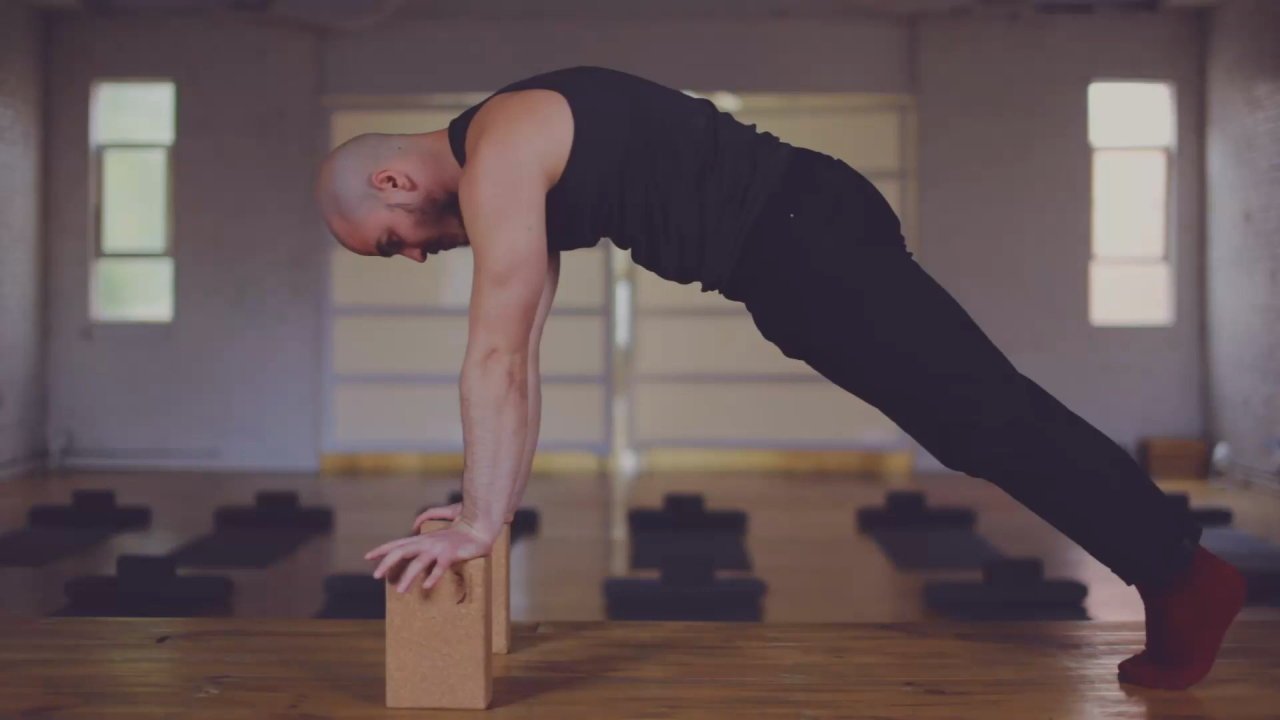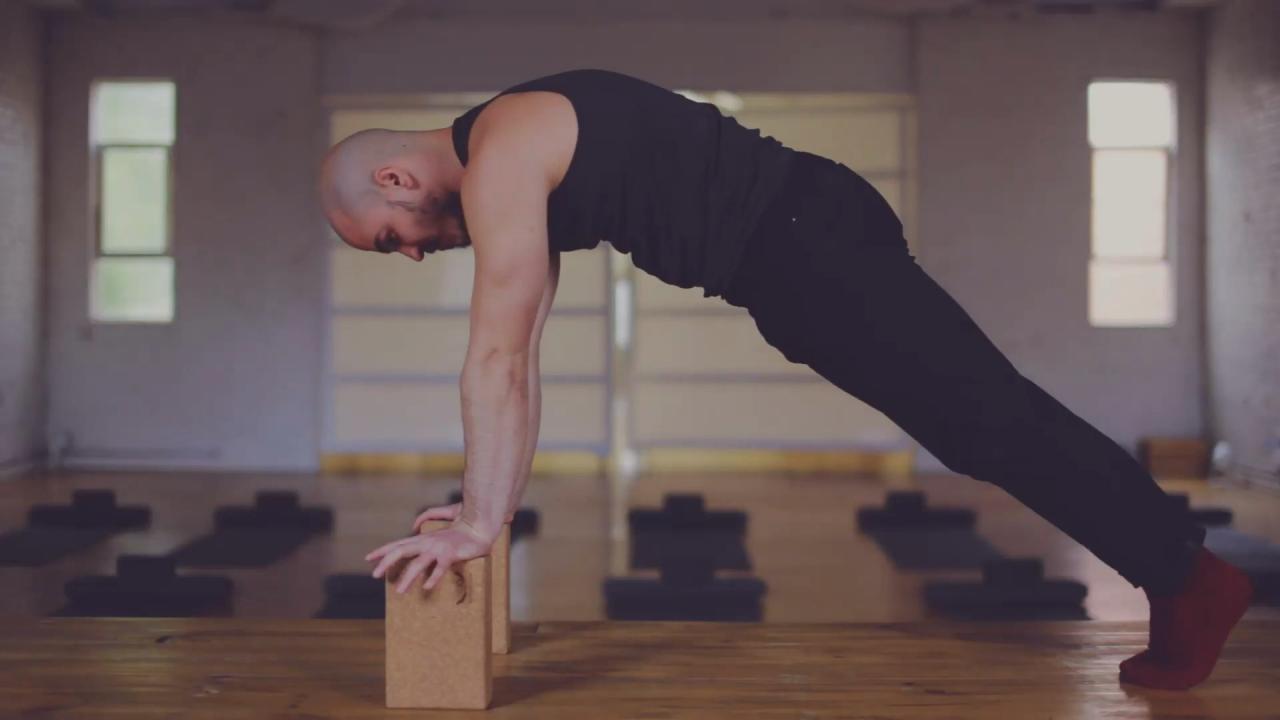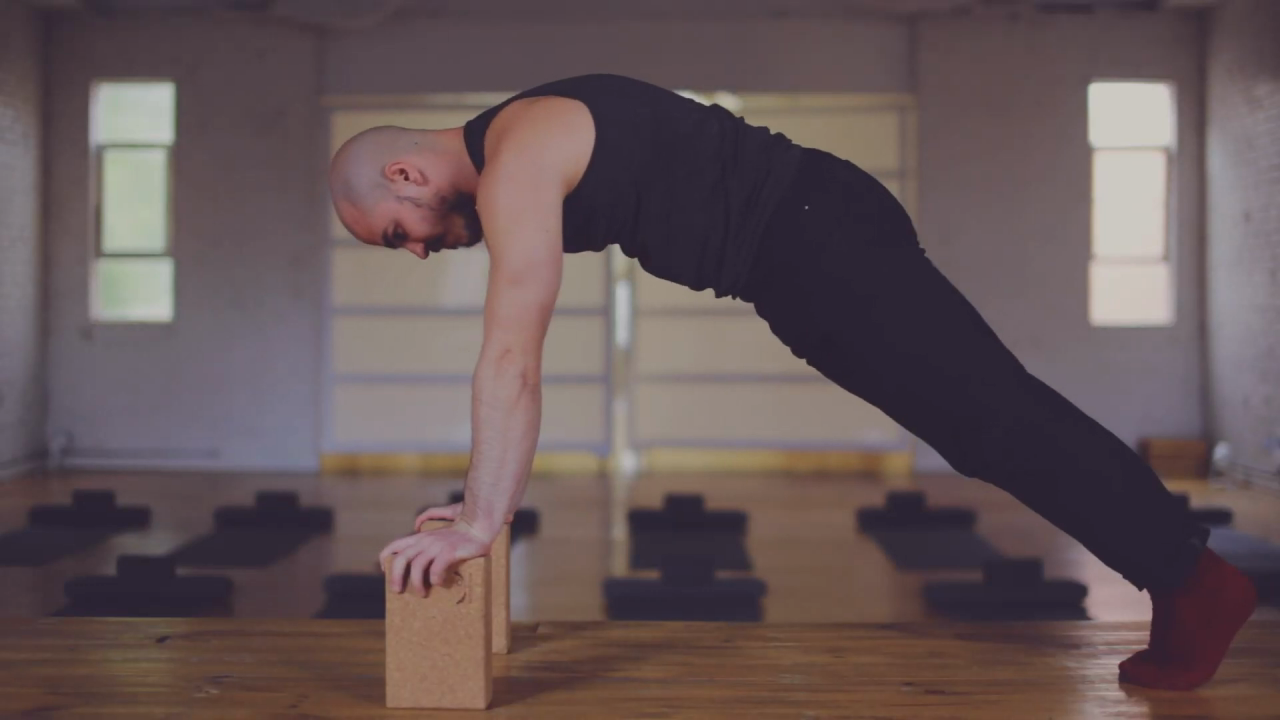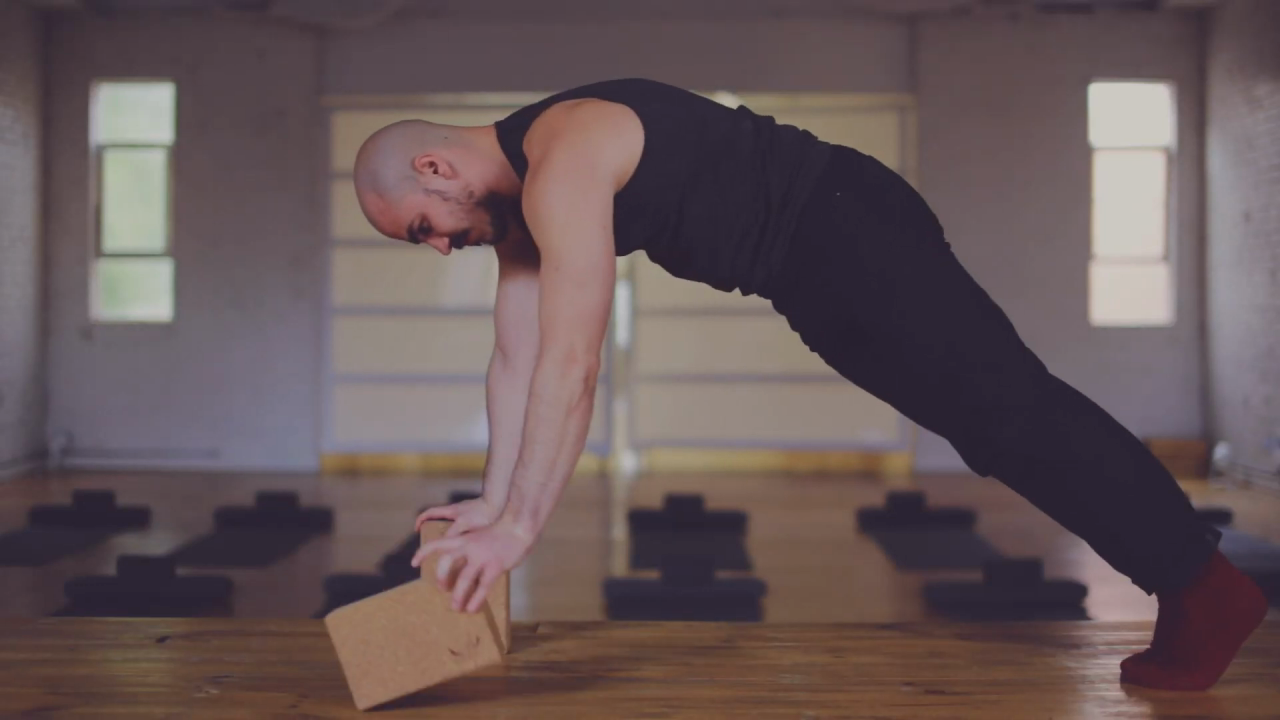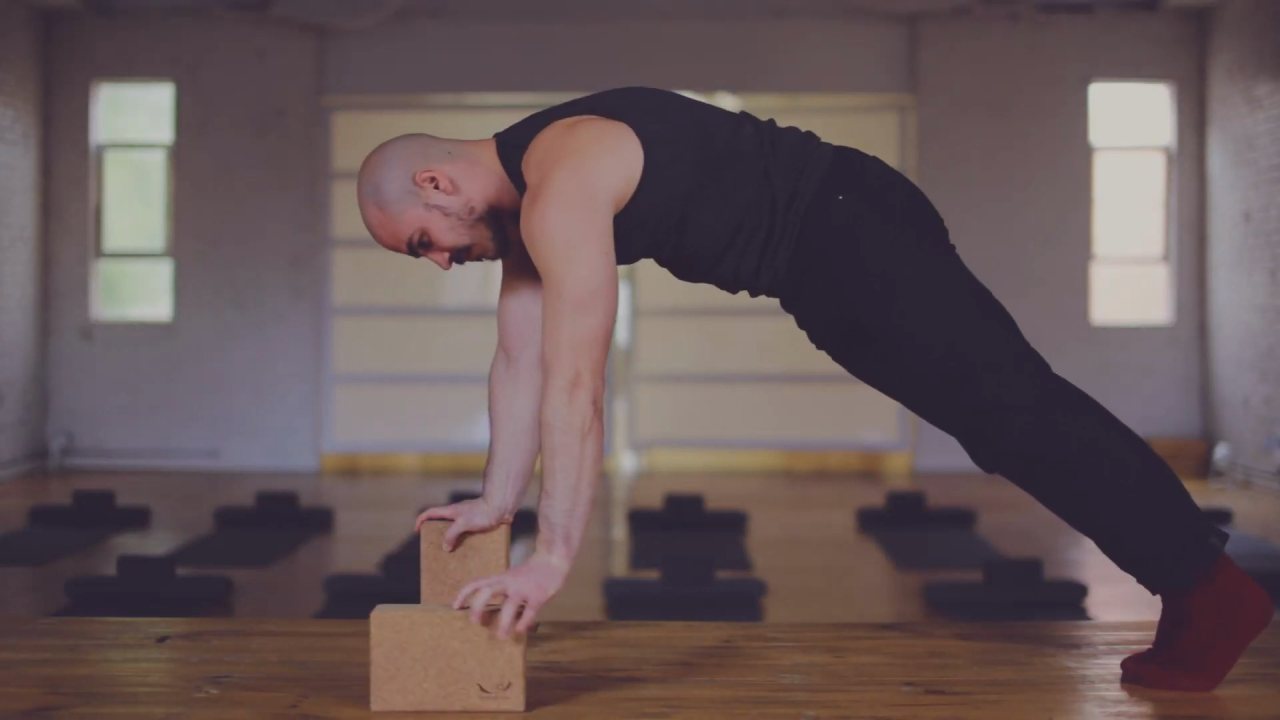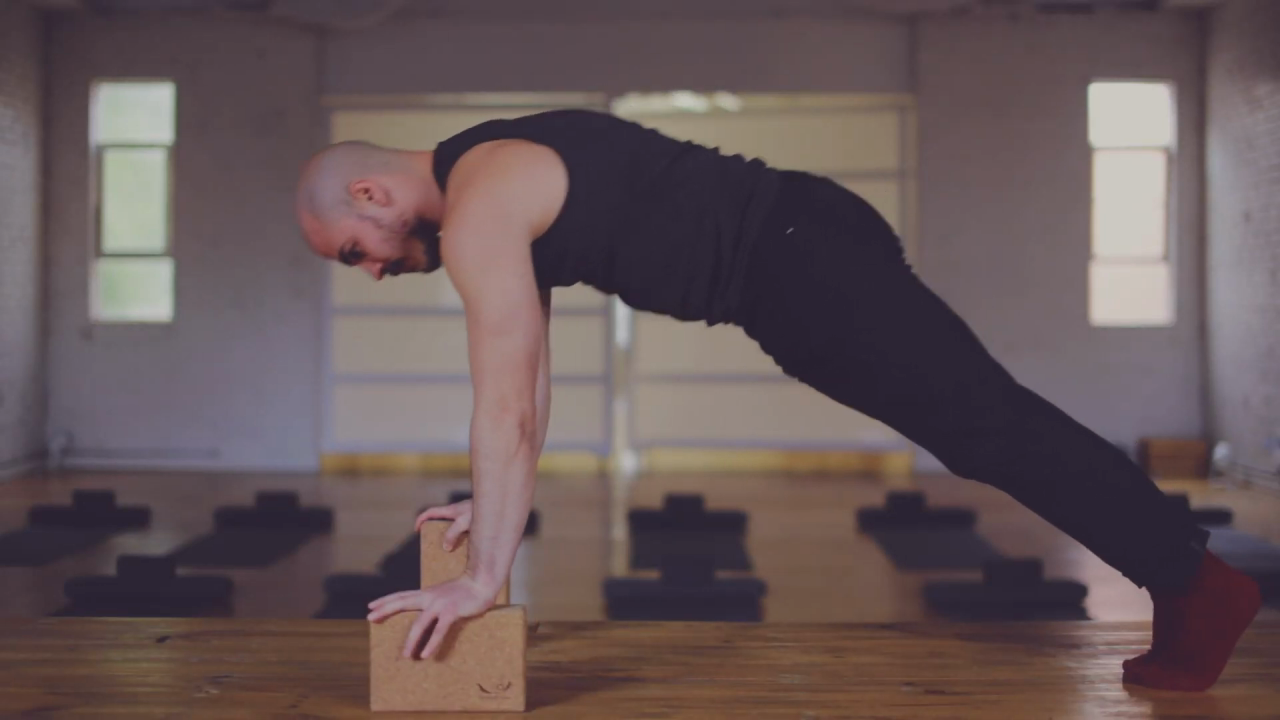
dt=0.4s
person 1, frame 1
left shoulder: (497, 159)
right shoulder: (514, 173)
left elbow: (494, 354)
right elbow: (518, 354)
left wrist: (477, 523)
right wrist: (491, 504)
left hip: (804, 235)
right hip: (791, 242)
left knee: (985, 415)
right knee: (975, 417)
left ankle: (1184, 576)
right ankle: (1170, 576)
person 1, frame 2
left shoulder: (500, 159)
right shoulder: (510, 174)
left elbow: (496, 355)
right elbow: (517, 354)
left wrist: (480, 523)
right wrist: (491, 502)
left hip: (806, 239)
right hip: (791, 248)
left knee: (990, 420)
right knee: (981, 421)
left ankle: (1190, 579)
right ankle: (1176, 578)
person 1, frame 3
left shoulder: (516, 163)
right shoulder: (509, 178)
left elbow: (509, 357)
right elbow: (516, 355)
left wrist: (478, 524)
right wrist: (487, 501)
left hip: (818, 235)
right hip: (801, 247)
left knee: (994, 415)
right knee: (986, 419)
left ankle: (1195, 580)
right ankle: (1181, 582)
person 1, frame 4
left shoulder: (562, 165)
right shoulder: (518, 192)
left elbow: (571, 363)
right elbow: (518, 355)
left wrist: (516, 529)
right wrist: (495, 501)
left hip: (846, 229)
right hip: (814, 263)
left knee: (1015, 414)
right knee: (999, 424)
left ankle: (1205, 586)
right ankle: (1189, 589)
person 1, frame 5
left shoulder: (560, 188)
right shoulder: (519, 194)
left elbow: (574, 383)
right elbow: (520, 358)
left wrist: (553, 557)
right wrist: (496, 500)
left hip: (852, 229)
right hip: (824, 256)
left knee: (1021, 414)
right knee: (1008, 421)
right ankle: (1193, 588)
person 1, frame 6
left shoulder: (479, 207)
right shoulder: (481, 193)
left elbow: (505, 400)
right elbow: (522, 372)
left wrist: (483, 577)
right wrist: (493, 503)
left hip: (802, 257)
right hip: (787, 262)
left knee: (991, 428)
right knee: (982, 429)
left ankle: (1201, 590)
right ankle: (1186, 596)
